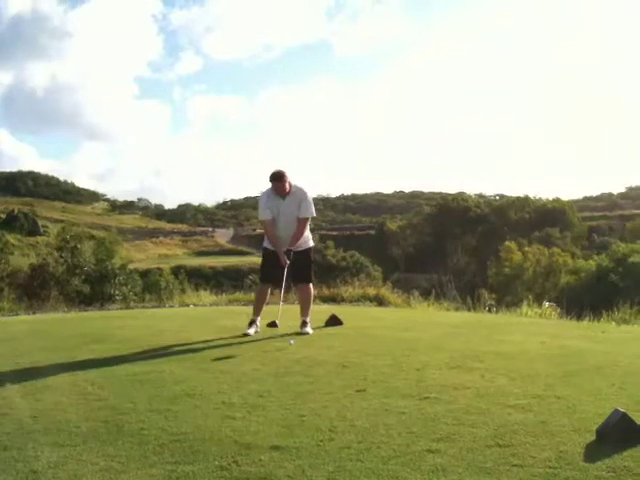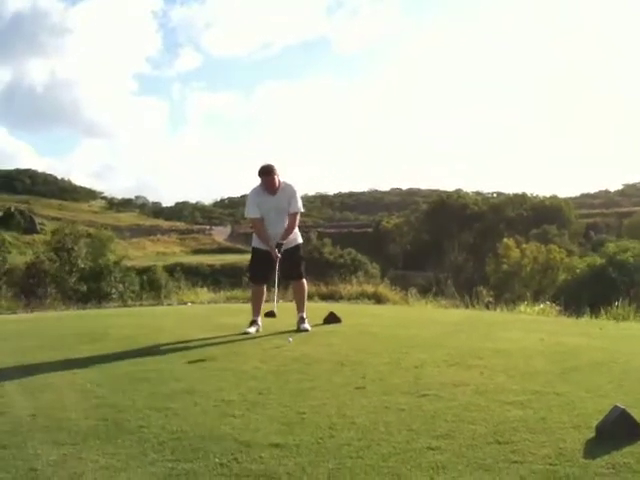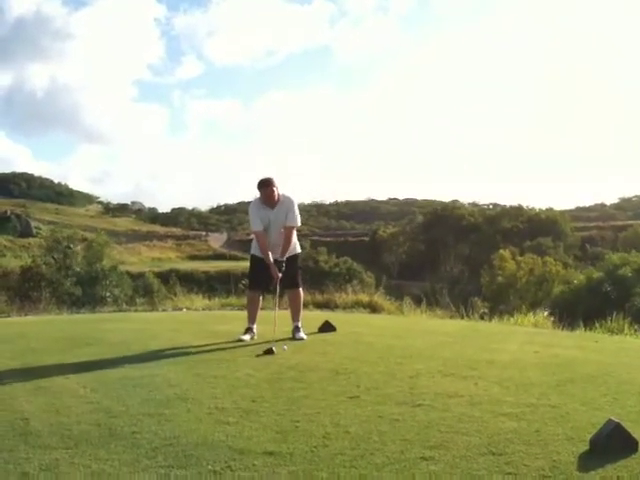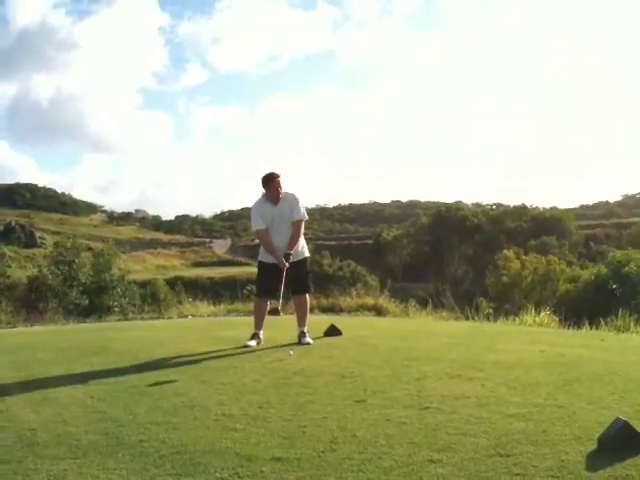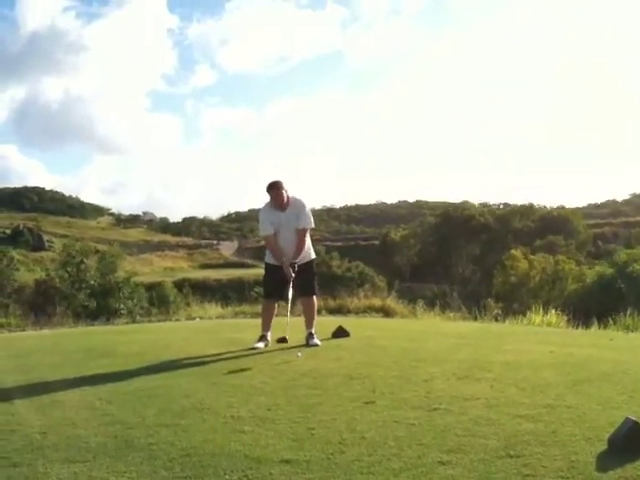
dt=1s
person 1, frame 1
left shoulder: (302, 195)
right shoulder: (265, 197)
left elbow: (303, 224)
right elbow: (268, 228)
left wrist: (290, 247)
right wrist: (280, 252)
left hip: (301, 245)
right hip: (273, 246)
left knee: (305, 283)
right knee: (265, 282)
left ankle: (305, 321)
right ankle: (255, 321)
person 1, frame 2
left shoulder: (290, 191)
right shoulder: (254, 195)
left elbow: (294, 219)
right elbow: (256, 224)
left wrist: (282, 242)
right wrist: (270, 247)
left hip: (290, 242)
right hip: (262, 245)
left knee: (298, 279)
right knee: (257, 282)
left ankle: (302, 318)
right ankle: (256, 320)
person 1, frame 3
left shoulder: (289, 203)
right shoulder: (254, 207)
left elbow: (289, 233)
right elbow: (260, 238)
left wrist: (281, 259)
right wrist: (271, 265)
left hip: (289, 252)
right hip: (261, 254)
left knee: (295, 288)
right knee: (254, 289)
left ankle: (297, 327)
right ankle: (251, 328)
person 1, frame 4
left shoulder: (293, 200)
right shoulder: (257, 208)
left elbow: (298, 228)
right elbow: (262, 237)
left wrist: (288, 252)
right wrist: (278, 257)
left hip: (296, 256)
right hip: (268, 258)
left knee: (301, 293)
right knee: (262, 296)
left ankle: (303, 332)
right ankle: (257, 333)
person 1, frame 5
left shoulder: (300, 206)
right shoulder: (265, 212)
left elbow: (302, 236)
right elbow: (270, 242)
left wrist: (294, 261)
right wrist: (284, 264)
left hip: (303, 258)
right hip: (275, 261)
left knee: (308, 295)
right knee: (269, 298)
left ankle: (311, 333)
right ankle: (265, 335)
